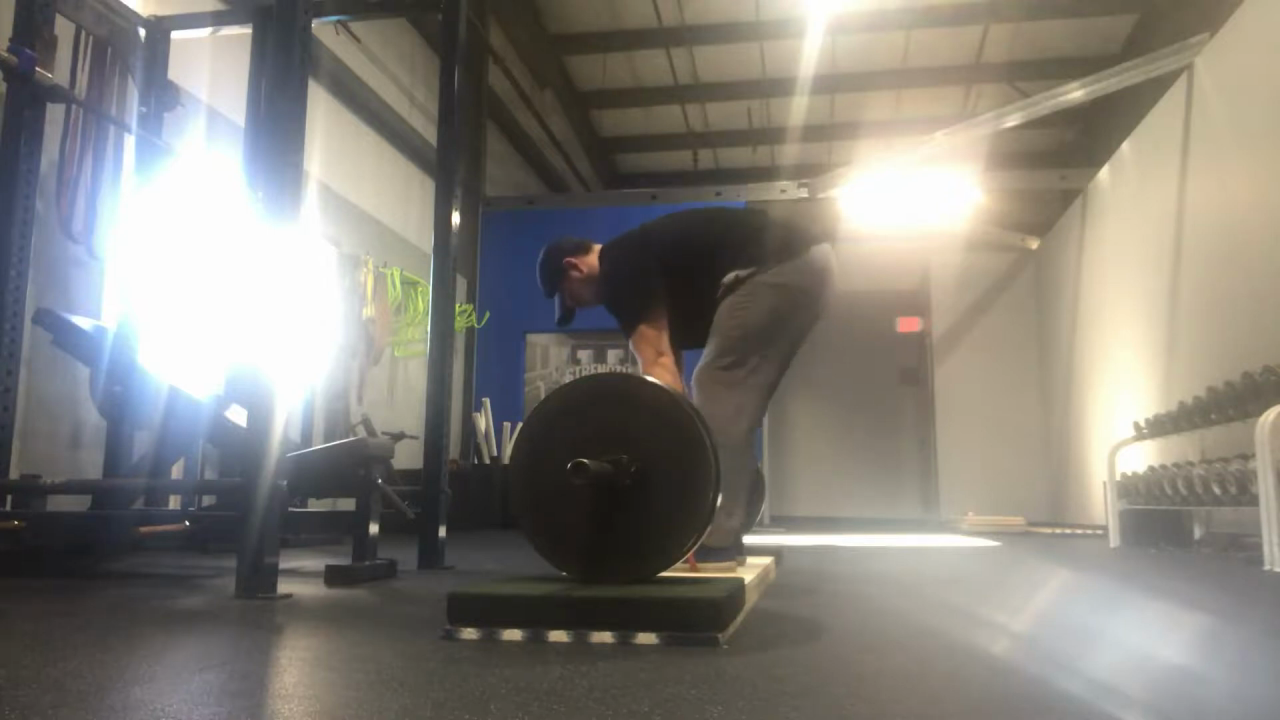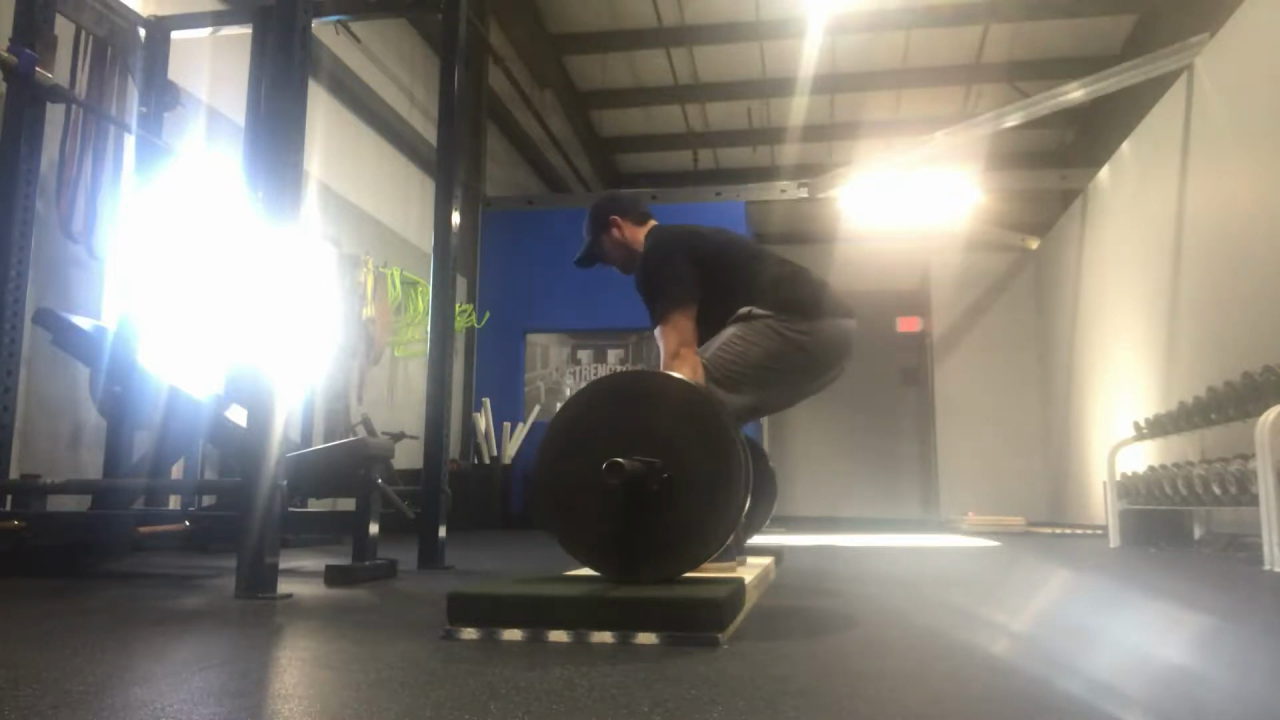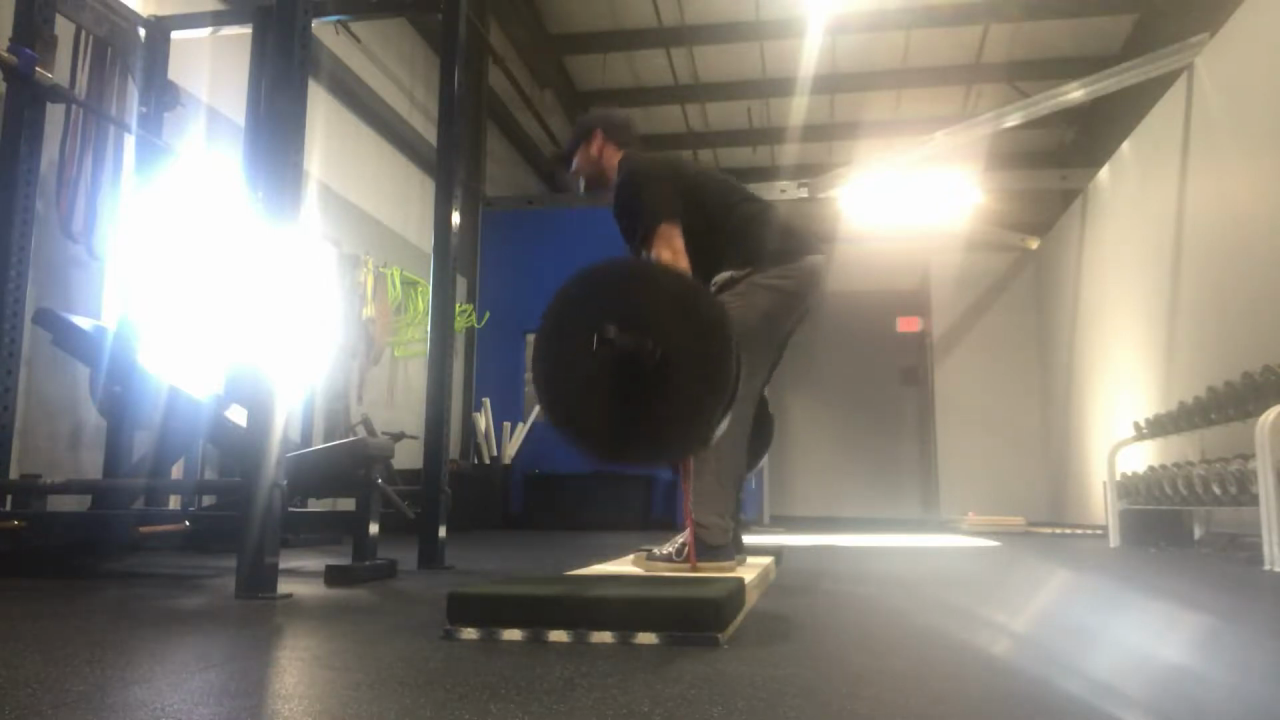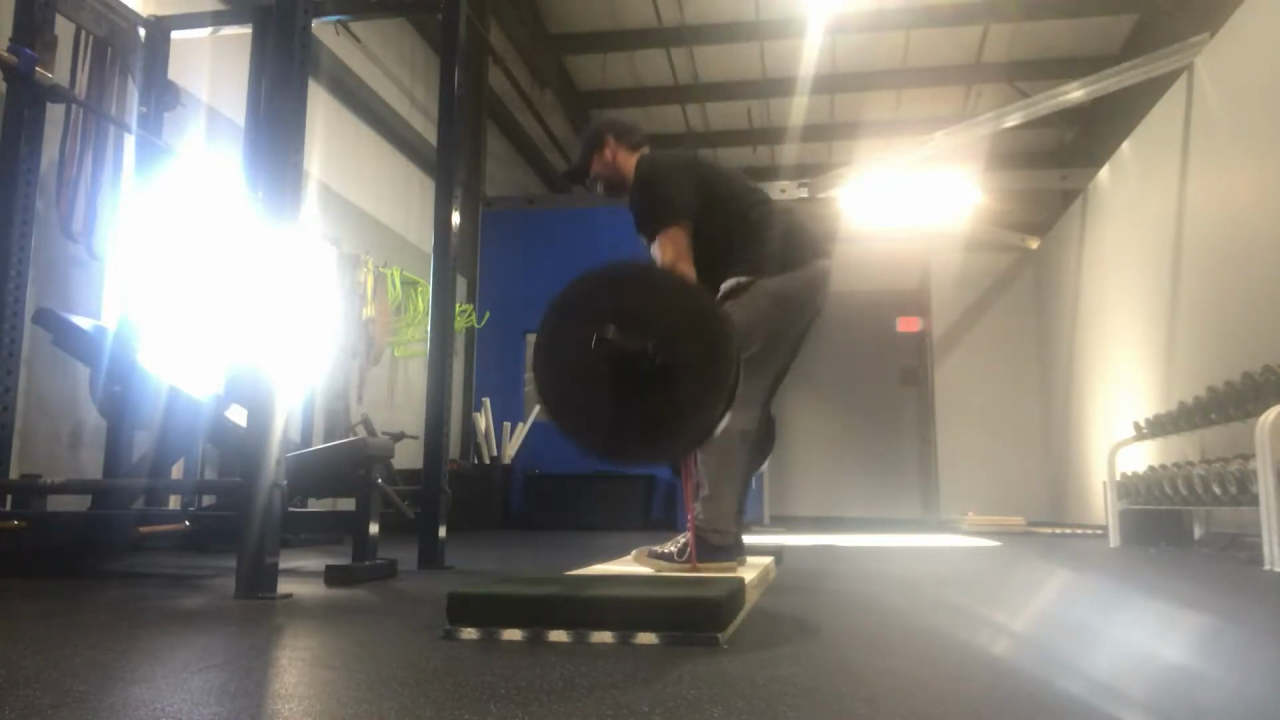
dt=1s
person 1, frame 1
left shoulder: (621, 267)
right shoulder: (638, 257)
left elbow: (658, 362)
right elbow: (665, 359)
left hip: (781, 265)
right hip: (805, 259)
left knee: (719, 391)
right knee: (728, 396)
left ankle: (713, 542)
right ankle: (723, 535)
person 1, frame 2
left shoulder: (659, 253)
right shoulder: (681, 244)
left elbow: (680, 354)
right elbow: (692, 351)
left hip: (798, 324)
right hip: (828, 325)
person 1, frame 3
left shoulder: (637, 179)
right shoulder: (652, 179)
left elbow: (672, 262)
right elbow: (682, 261)
left hip: (767, 265)
right hip: (786, 262)
left ankle: (708, 542)
right ankle: (720, 536)
person 1, frame 4
left shoulder: (654, 176)
right shoulder: (672, 174)
left elbow: (675, 266)
right elbow: (693, 271)
left hip: (779, 273)
right hip: (800, 269)
right knee: (736, 403)
left ankle: (711, 541)
right ankle: (721, 535)
